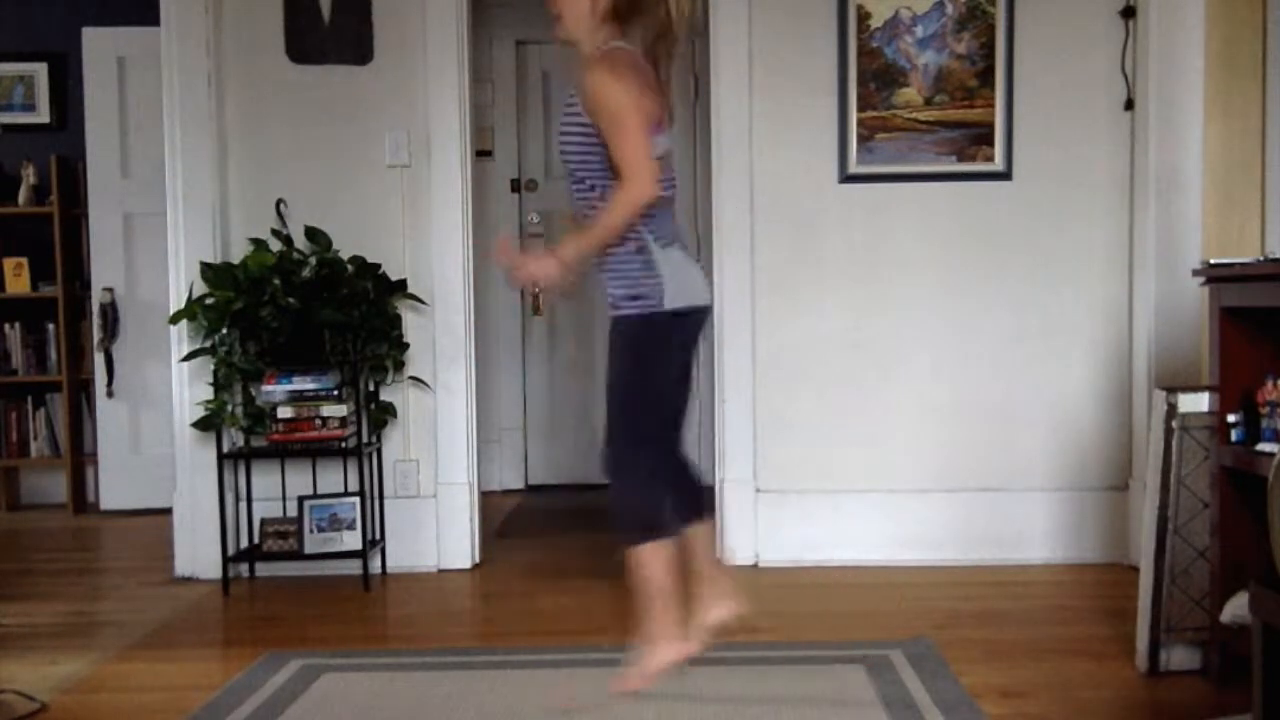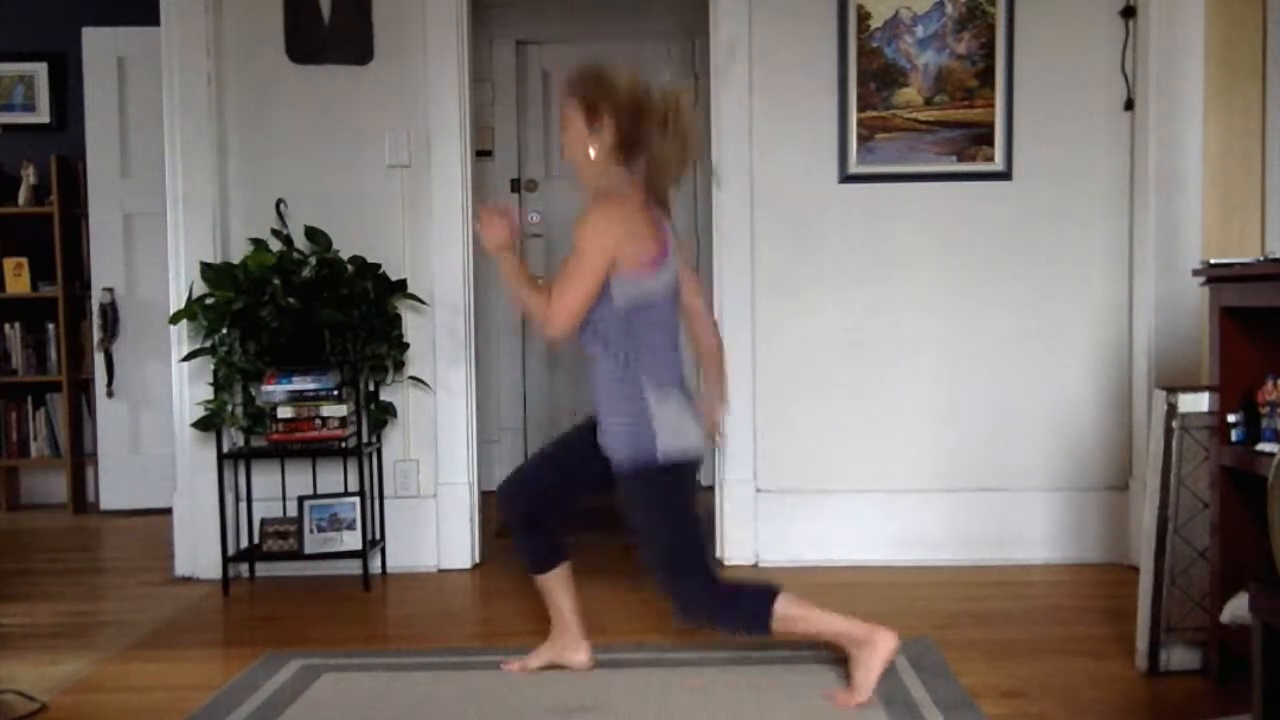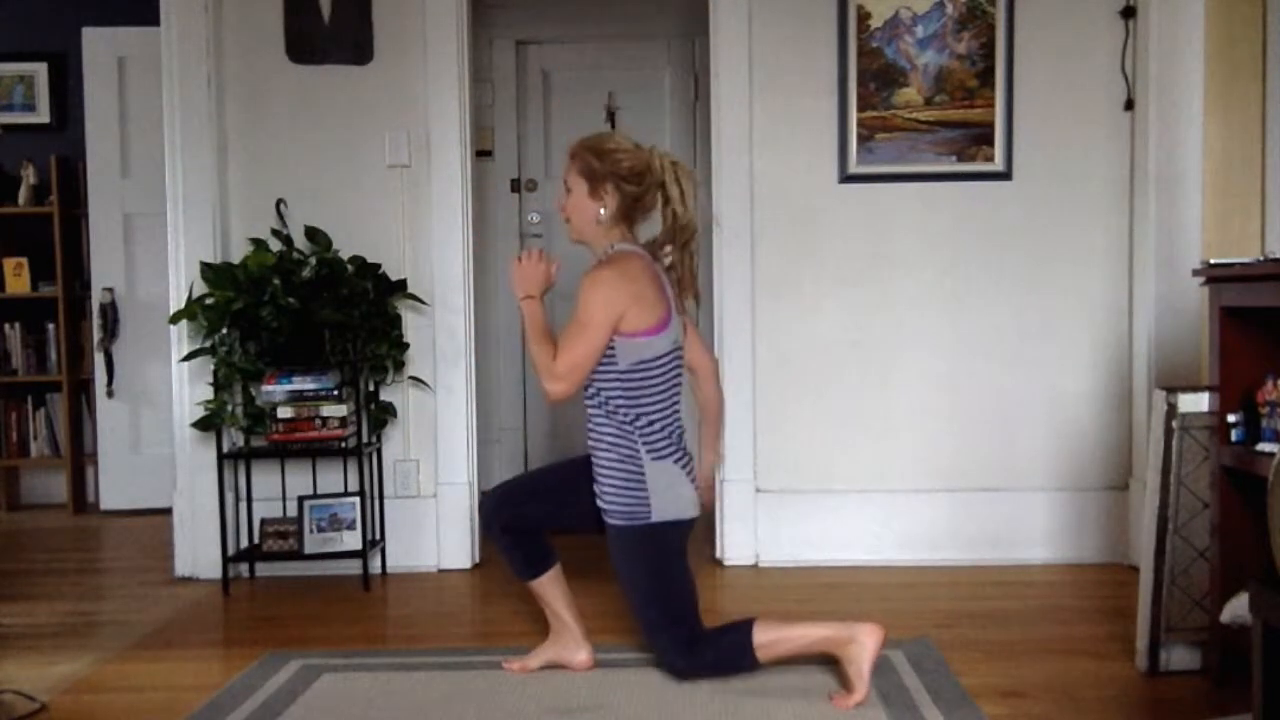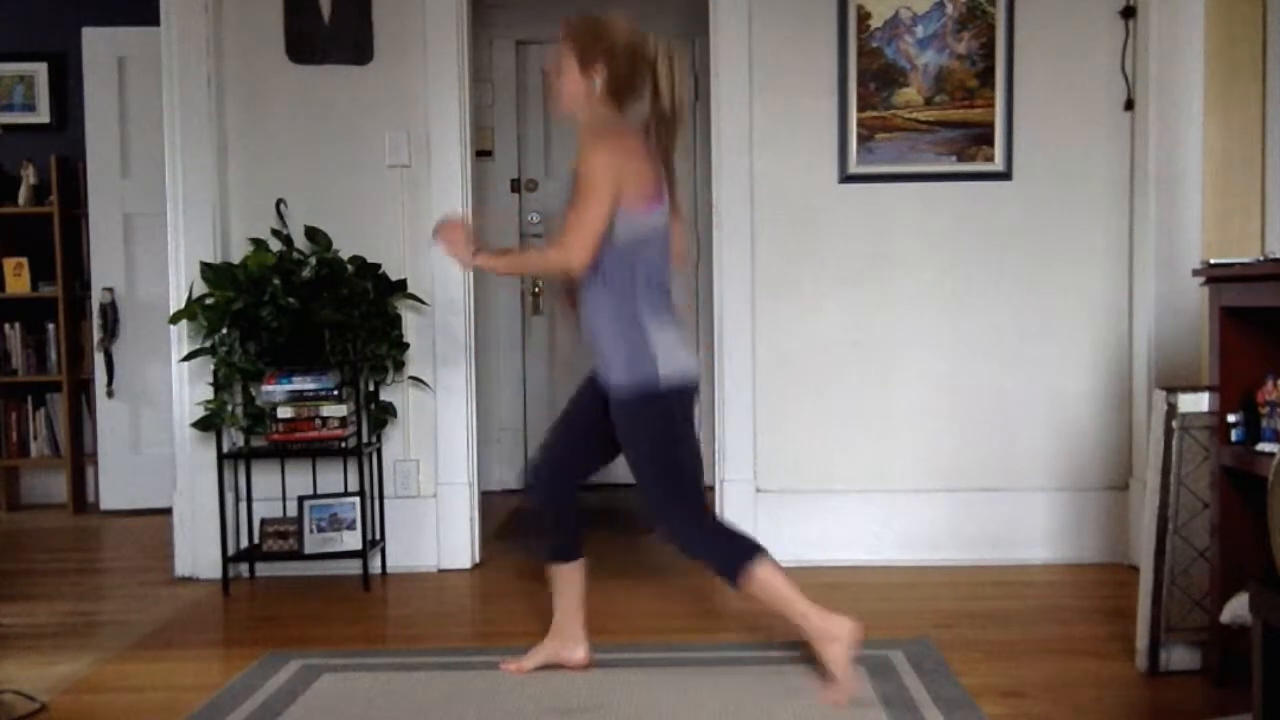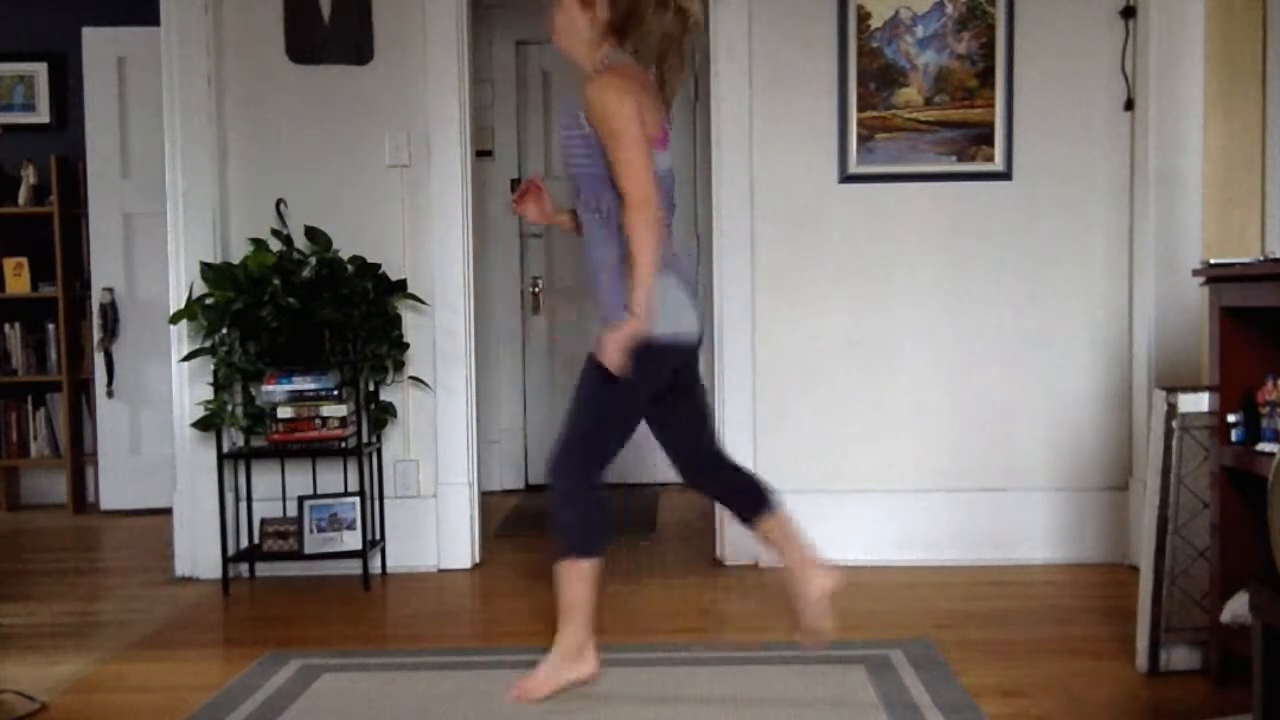
dt=0.3s
person 1, frame 1
left shoulder: (608, 72)
right shoulder: (625, 69)
left elbow: (640, 186)
left wrist: (561, 256)
right wrist: (560, 255)
left hip: (653, 298)
right hip: (664, 296)
left knee: (634, 460)
right knee: (658, 455)
left ankle: (664, 632)
right ankle: (712, 593)
person 1, frame 2
left shoulder: (606, 217)
right shoulder: (645, 212)
left elbow: (555, 322)
right elbow: (694, 306)
left wrist: (503, 252)
right wrist: (711, 391)
left hip: (647, 439)
right hip: (631, 428)
left knee: (698, 593)
right knee: (521, 500)
left ankle: (861, 639)
right ankle: (569, 639)
person 1, frame 3
left shoulder: (609, 280)
right shoulder: (652, 268)
left elbow: (558, 380)
right elbow: (703, 365)
left wrist: (530, 298)
right wrist: (707, 456)
left hip: (641, 495)
right hip: (627, 477)
left knee: (685, 652)
right knee: (502, 511)
left ankle: (849, 638)
right ankle: (569, 639)
person 1, frame 4
left shoulder: (604, 149)
right shoulder: (639, 147)
left elbow: (573, 254)
right elbow: (673, 249)
left wrist: (483, 257)
left hip: (649, 374)
right hip: (623, 370)
left knee: (686, 521)
right knee: (546, 482)
left ankle: (824, 628)
right ankle: (567, 637)
person 1, frame 5
left shoulder: (608, 87)
right shoulder: (632, 84)
left elbow: (640, 199)
left wrist: (634, 312)
right wrist: (554, 216)
left hip: (646, 321)
right hip: (659, 320)
left knee: (572, 472)
right knee: (701, 461)
left ankle: (573, 649)
right ankle: (806, 572)
